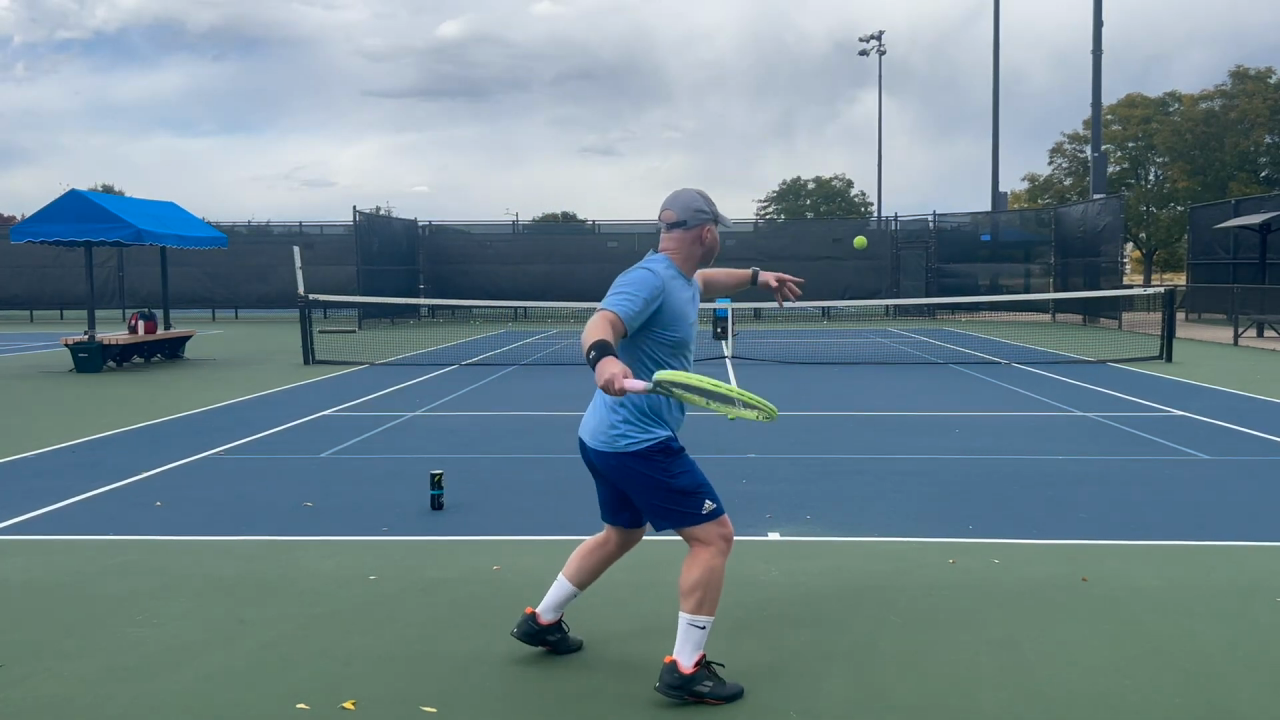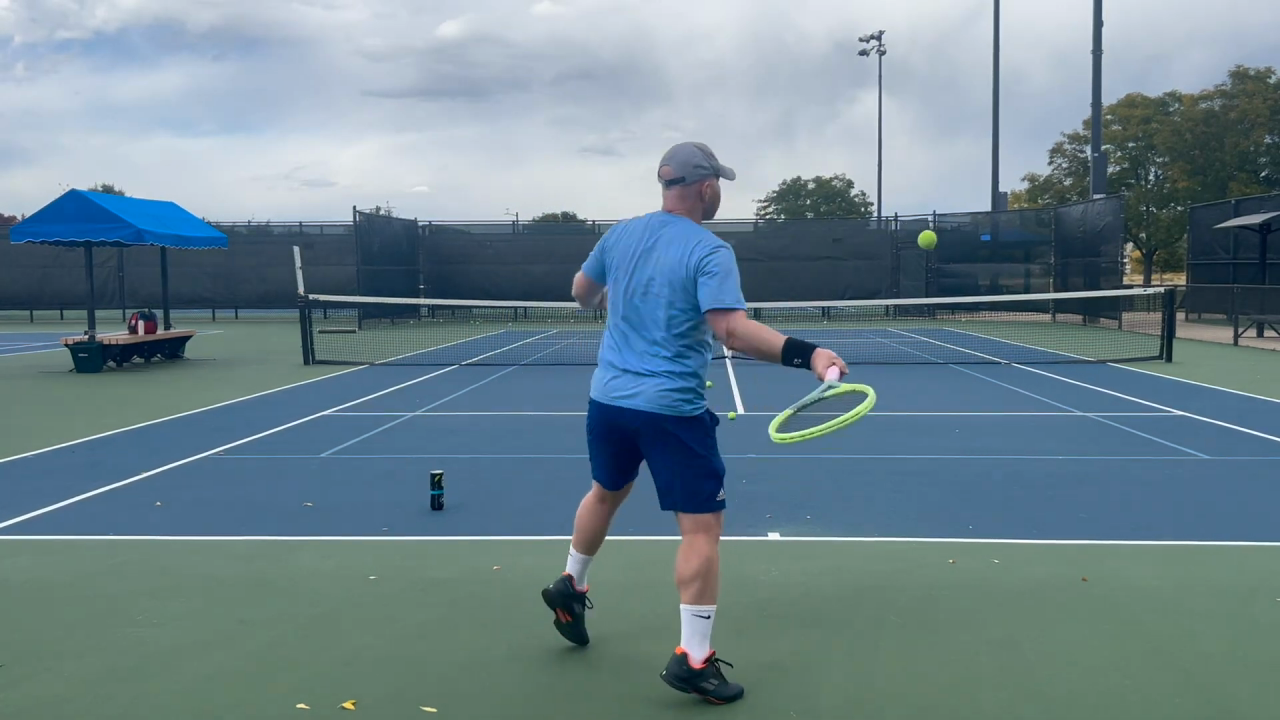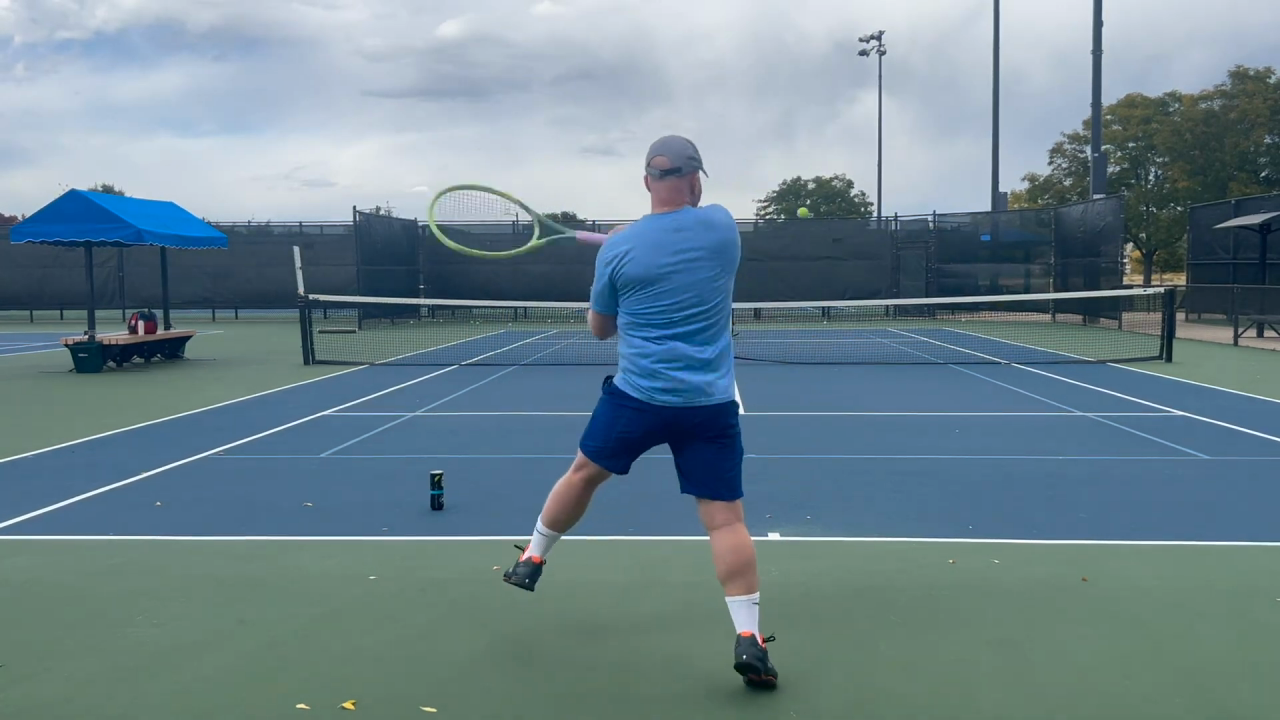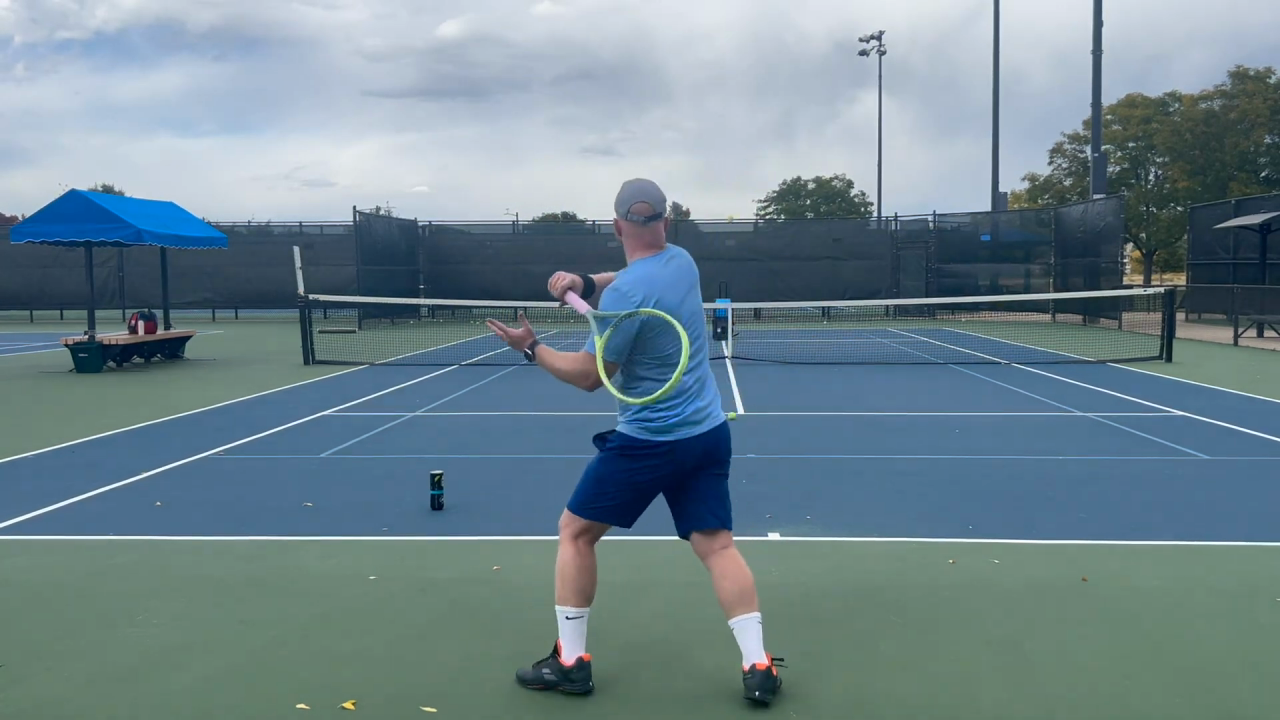
dt=0.2s
person 1, frame 1
left shoulder: (679, 278)
right shoulder: (649, 279)
left elbow: (705, 280)
right elbow: (600, 323)
left wrist: (757, 277)
right wrist: (601, 358)
left hip: (611, 439)
right hip: (638, 444)
left knee: (620, 533)
right knee: (713, 537)
left ankle: (541, 620)
right ankle: (685, 668)
person 1, frame 2
left shoulder: (621, 234)
right shoulder: (710, 250)
left elbow: (581, 292)
right elbow: (734, 331)
right wrist: (806, 354)
left hip: (607, 400)
right hip: (672, 408)
left knee: (606, 493)
right knee: (701, 528)
left ankle: (570, 589)
right ankle: (693, 658)
person 1, frame 3
left shoulder: (617, 249)
right shoulder: (721, 225)
left elbow: (600, 330)
left hip: (640, 396)
right hip: (710, 404)
left knee: (583, 474)
right knee: (725, 520)
left ankle: (532, 560)
right ankle: (749, 641)
person 1, frame 4
left shoulder: (625, 294)
right shoulder: (682, 261)
left elbow: (587, 375)
left wrist: (531, 349)
right wrist: (582, 282)
left hip: (646, 440)
right hip: (707, 434)
left knee: (575, 533)
right knee: (718, 547)
left ankle: (570, 661)
right ankle: (758, 667)
